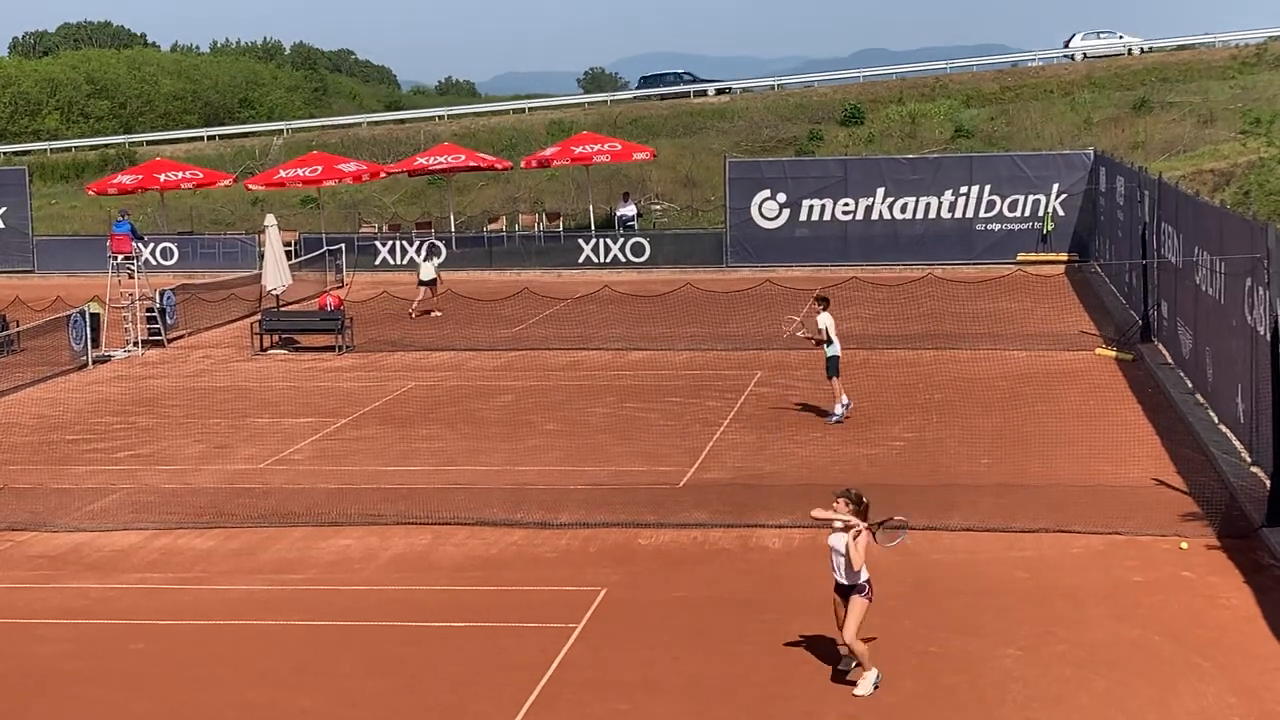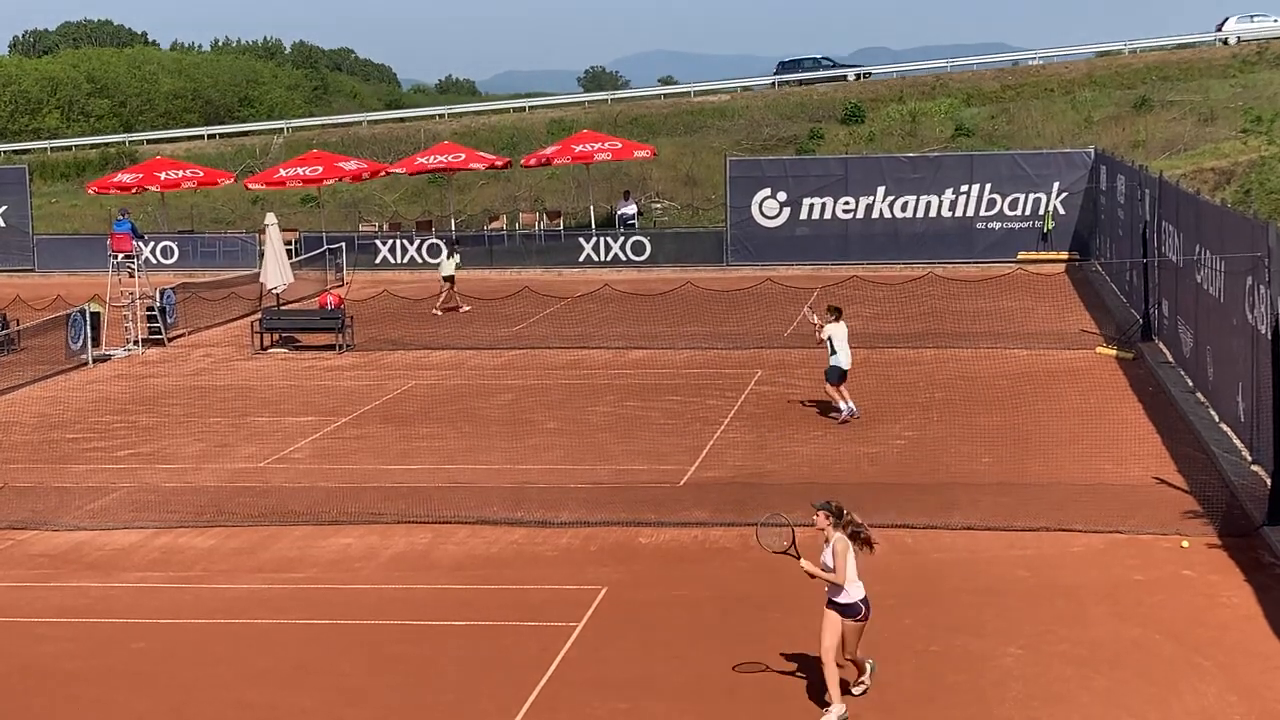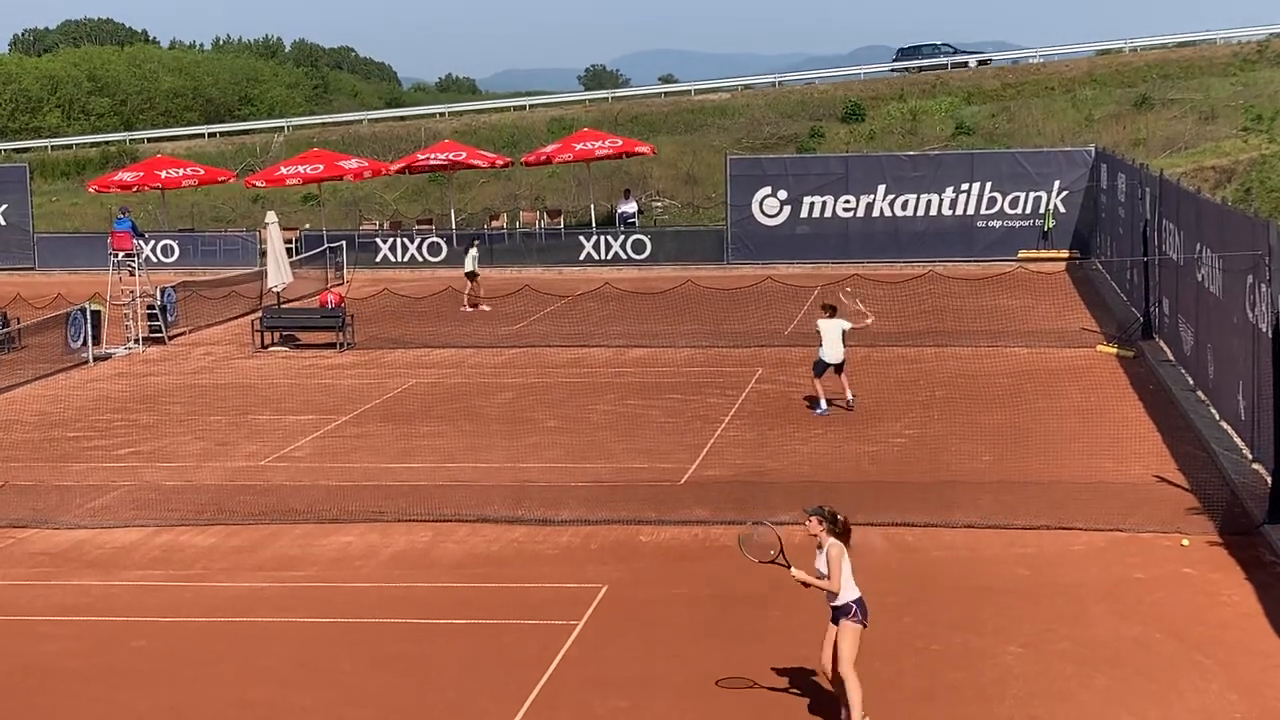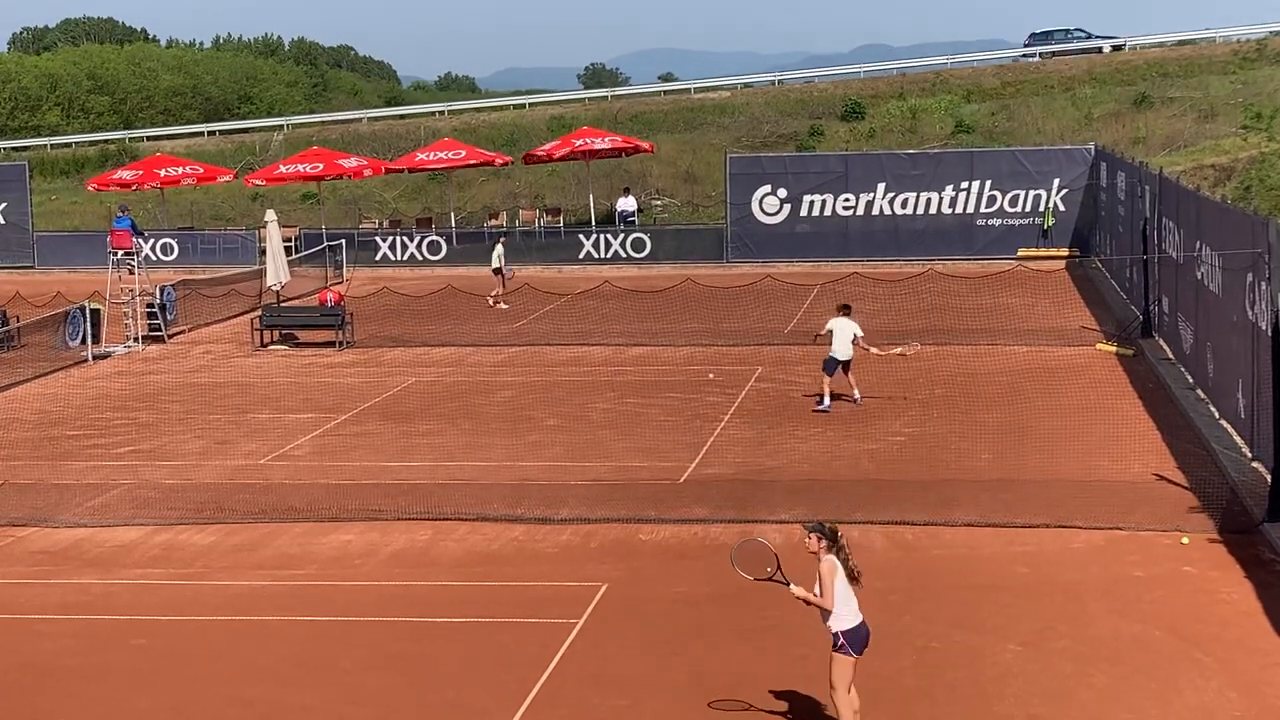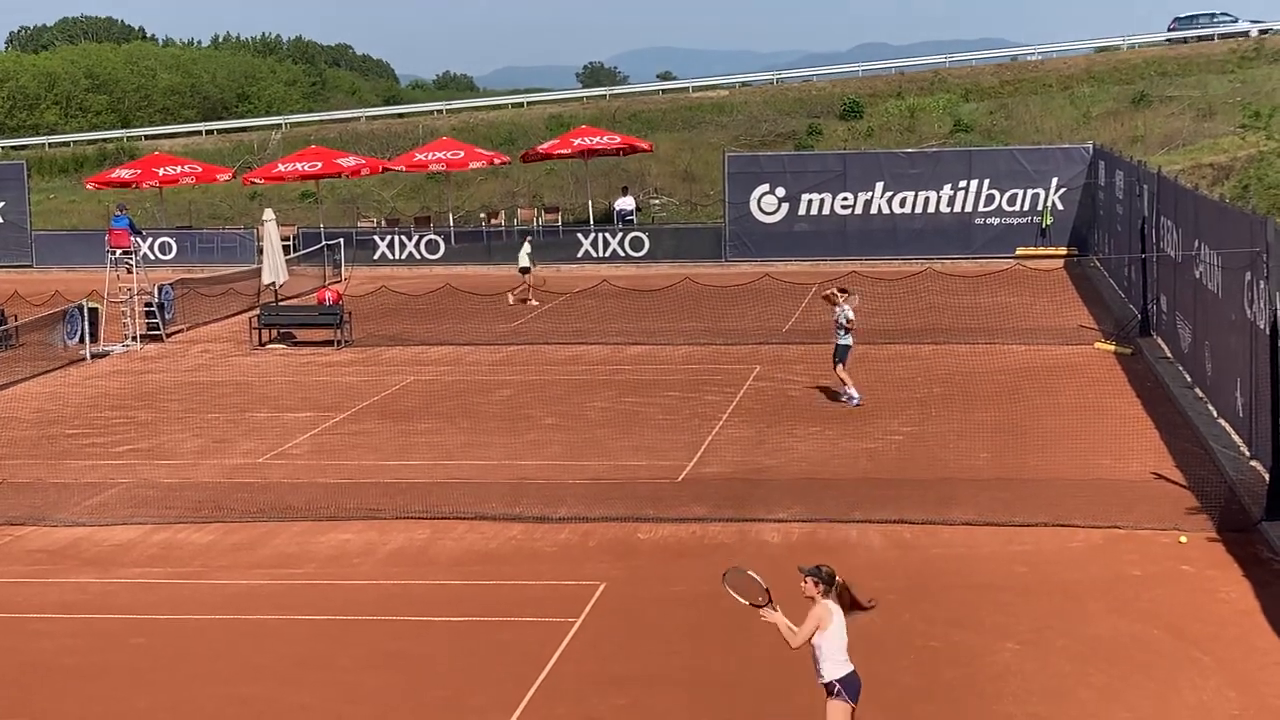
dt=0.4s
person 1, frame 1
left shoulder: (861, 531)
right shoulder: (837, 519)
left elbow: (857, 566)
right elbow: (814, 513)
left wrist: (852, 538)
right wrist: (841, 518)
left hip: (860, 587)
right hip: (841, 584)
left knee: (849, 638)
right knee: (843, 631)
left ankle: (871, 673)
right ankle: (857, 652)
person 1, frame 2
left shoulder: (840, 542)
right shoulder: (829, 540)
left elbow: (840, 579)
left wrist: (813, 570)
right wrist: (814, 570)
left hip: (855, 603)
right hip: (834, 602)
left knee: (848, 655)
right knee: (826, 654)
left ankle: (864, 668)
person 1, frame 3
left shoulder: (833, 548)
right shoulder: (822, 547)
left elbow: (835, 586)
left wrist: (806, 578)
right wrist: (807, 578)
left hip: (851, 610)
right hip: (840, 611)
left knee: (845, 669)
right knee: (826, 667)
person 1, frame 4
left shoulder: (826, 564)
right shoulder: (833, 563)
left elbow: (828, 604)
left wrist: (805, 596)
right wrist: (810, 597)
left hip: (847, 635)
right hip: (855, 630)
left knee: (839, 695)
right knee: (846, 688)
person 1, frame 5
left shoulder: (819, 610)
right shoulder: (833, 608)
left elbow: (795, 643)
left wrist: (779, 622)
left hip: (839, 685)
right hip: (849, 680)
